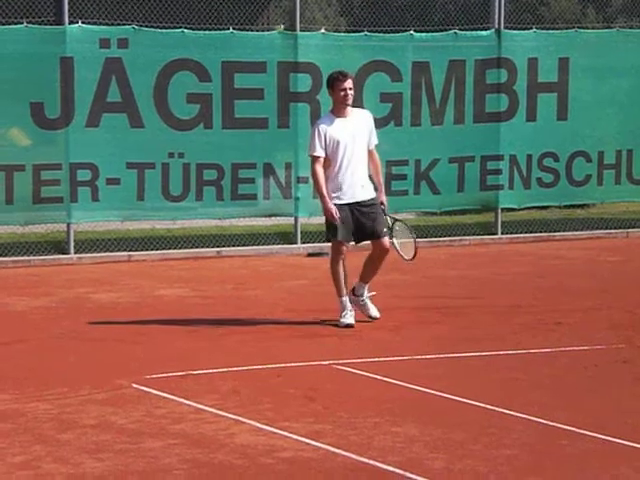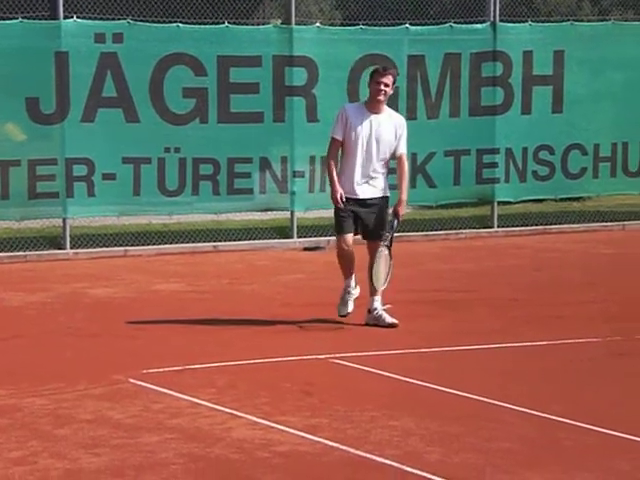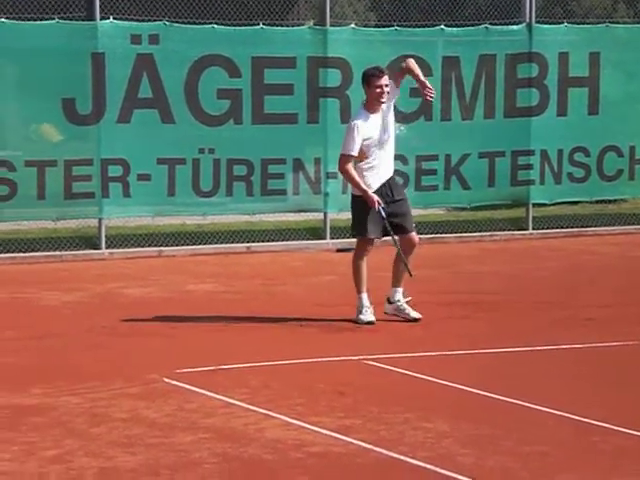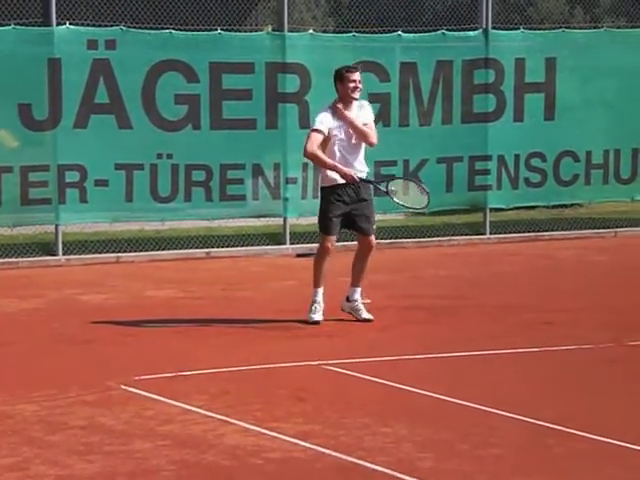
dt=1s
person 1, frame 1
left shoulder: (365, 117)
right shoulder: (322, 126)
right elbow: (317, 166)
left wrist: (381, 189)
right wrist: (325, 201)
left hip: (366, 196)
right hip: (339, 200)
left knee: (382, 246)
right knee: (339, 251)
left ankle: (360, 291)
right ankle: (346, 307)
person 1, frame 2
left shoulder: (397, 121)
right shoulder: (348, 112)
left elbow: (401, 161)
right elbow: (333, 151)
left wrist: (402, 198)
right wrist: (334, 184)
left hip: (377, 195)
right hip: (347, 194)
left knee: (376, 249)
right knee: (345, 245)
left ankle: (375, 308)
right ankle: (349, 286)
person 1, frame 3
left shoulder: (388, 101)
right shoulder: (358, 124)
left elbow: (407, 64)
right elbow: (345, 165)
left wrist: (422, 81)
right wrist: (366, 193)
left hip: (390, 184)
right hip: (367, 192)
left knee: (411, 241)
right knee: (364, 246)
left ankle: (395, 300)
right ankle: (364, 305)
person 1, frame 4
left shoulder: (364, 108)
right shoulder: (326, 116)
left elbow: (372, 140)
right elbow: (309, 150)
left wrist: (347, 118)
right wrist: (339, 169)
left hip: (360, 184)
right hip: (334, 187)
left knee: (368, 242)
right knee: (327, 245)
left ankle: (352, 299)
right ankle: (317, 300)
